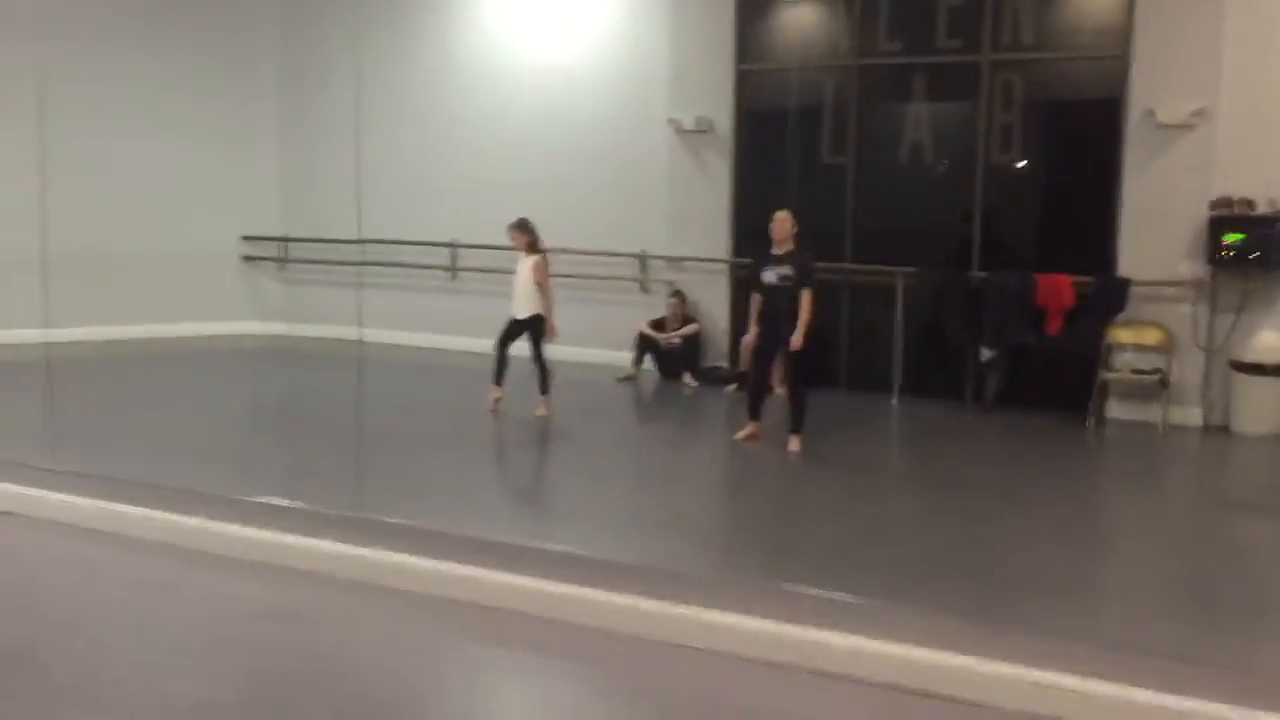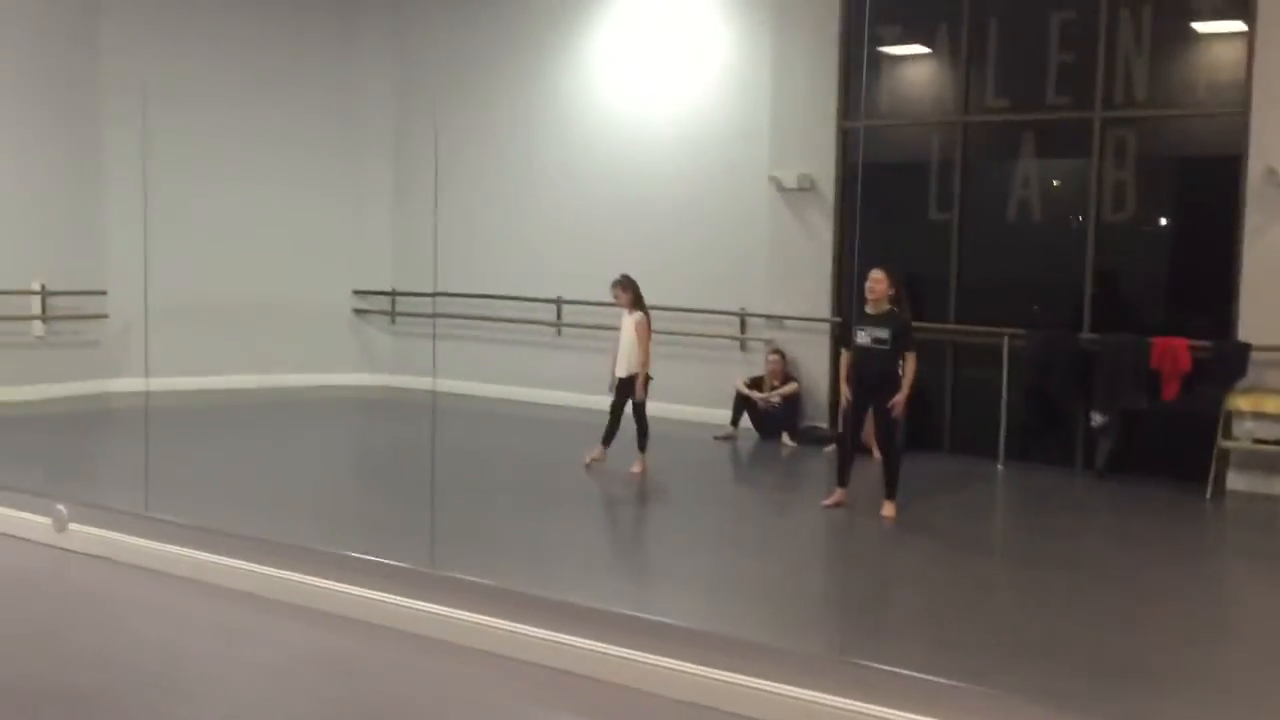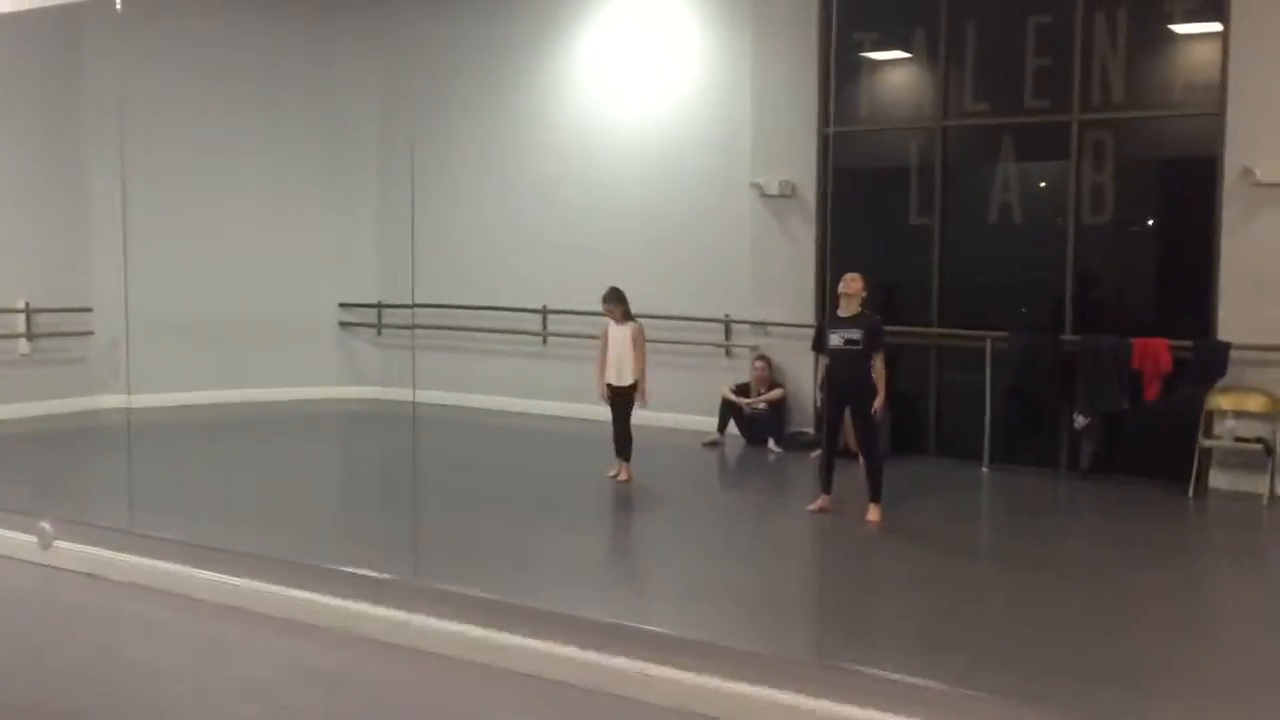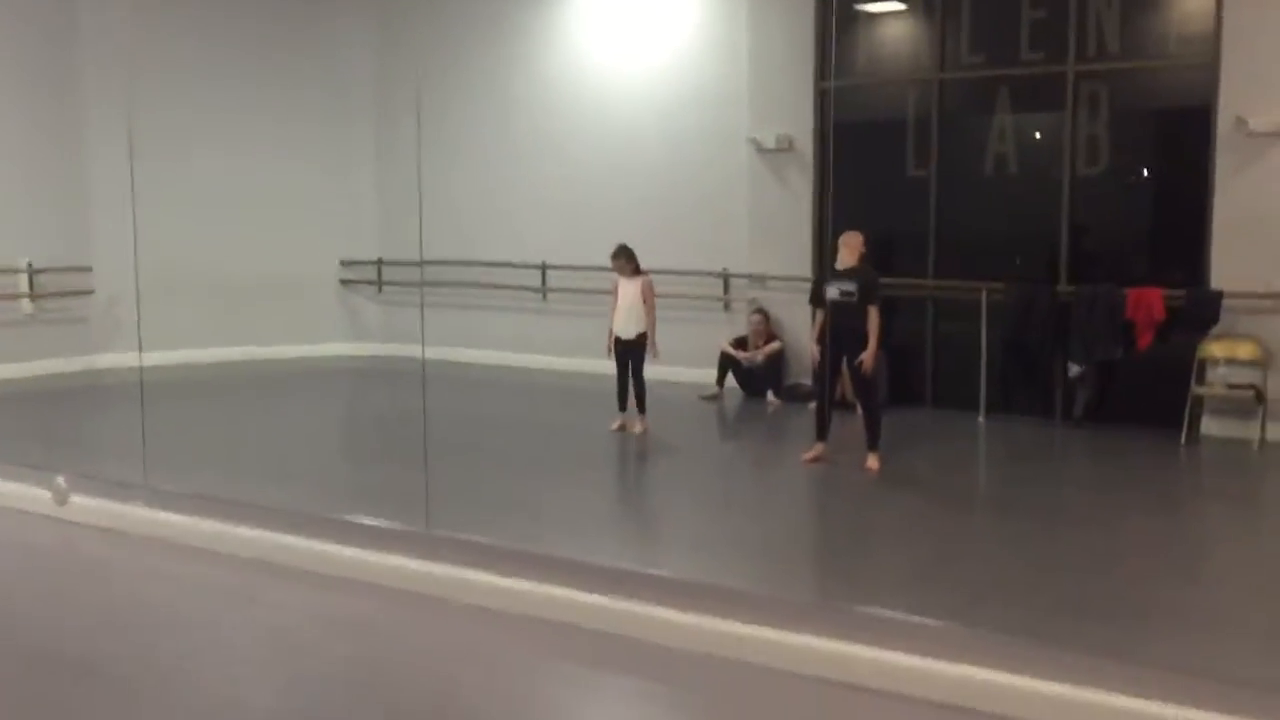
dt=0.7s
person 1, frame 1
left shoulder: (801, 260)
right shoulder: (763, 261)
left elbow: (806, 297)
right elbow: (757, 296)
left wrist: (800, 330)
right wrist: (753, 325)
left hip: (791, 328)
right hip: (767, 326)
left knee: (794, 379)
right knee: (757, 374)
left ankle: (795, 434)
right ankle: (753, 424)
person 1, frame 2
left shoulder: (899, 321)
right shoulder: (855, 318)
left elbow: (910, 358)
right elbow: (846, 353)
left wrist: (904, 392)
right wrist: (843, 385)
left hip: (886, 390)
right hip: (857, 387)
left knee: (887, 443)
right knee: (846, 438)
left ankle: (889, 500)
right ankle: (840, 491)
person 1, frame 3
left shoulder: (871, 323)
right shoulder: (827, 323)
left elbow: (878, 360)
right elbow: (823, 359)
left wrist: (881, 394)
right wrist: (819, 390)
left hip: (862, 392)
right hip: (833, 390)
left knee: (869, 447)
right knee: (827, 443)
left ankle: (874, 503)
right ankle: (824, 496)
person 1, frame 4
left shoulder: (866, 275)
right shoulder: (825, 277)
left elbow: (873, 313)
right elbow: (820, 312)
left wrist: (871, 348)
right wrist: (815, 343)
left hip: (858, 343)
right hip: (830, 342)
left knee: (867, 397)
right knee: (823, 392)
left ankle: (873, 452)
right ankle: (820, 445)
person 2, frame 1
left shoulder: (537, 261)
right shoulder: (521, 258)
left elbow: (546, 292)
left wrist: (549, 321)
left hip: (535, 316)
right hip: (519, 314)
left knee: (537, 355)
right knee: (501, 344)
left ankle: (544, 400)
right ankle: (497, 389)
person 2, frame 2
left shoulder: (640, 319)
right shoulder: (625, 315)
left elbow: (644, 353)
left wrist: (641, 382)
right wrist: (614, 374)
left hip: (637, 376)
right hip: (622, 375)
left knee: (639, 415)
right knee: (615, 411)
left ankle: (641, 459)
right ankle: (601, 450)
person 2, frame 3
left shoulder: (634, 328)
right shoulder: (608, 327)
left elbow: (641, 361)
right elbow: (602, 357)
left wrist: (641, 389)
right wrist: (601, 384)
left hip: (628, 384)
right hip: (612, 383)
left knee: (623, 424)
right knee: (616, 424)
left ankle: (626, 466)
right ankle: (619, 463)
person 2, frame 4
left shoulder: (644, 282)
right shoulder: (618, 281)
left elbow: (650, 312)
right elbow: (614, 309)
left wrist: (652, 340)
right wrist: (610, 336)
left hip: (637, 337)
right hip: (620, 336)
left knee: (637, 377)
right knee: (621, 377)
left ankle: (641, 419)
right ankle: (622, 417)
